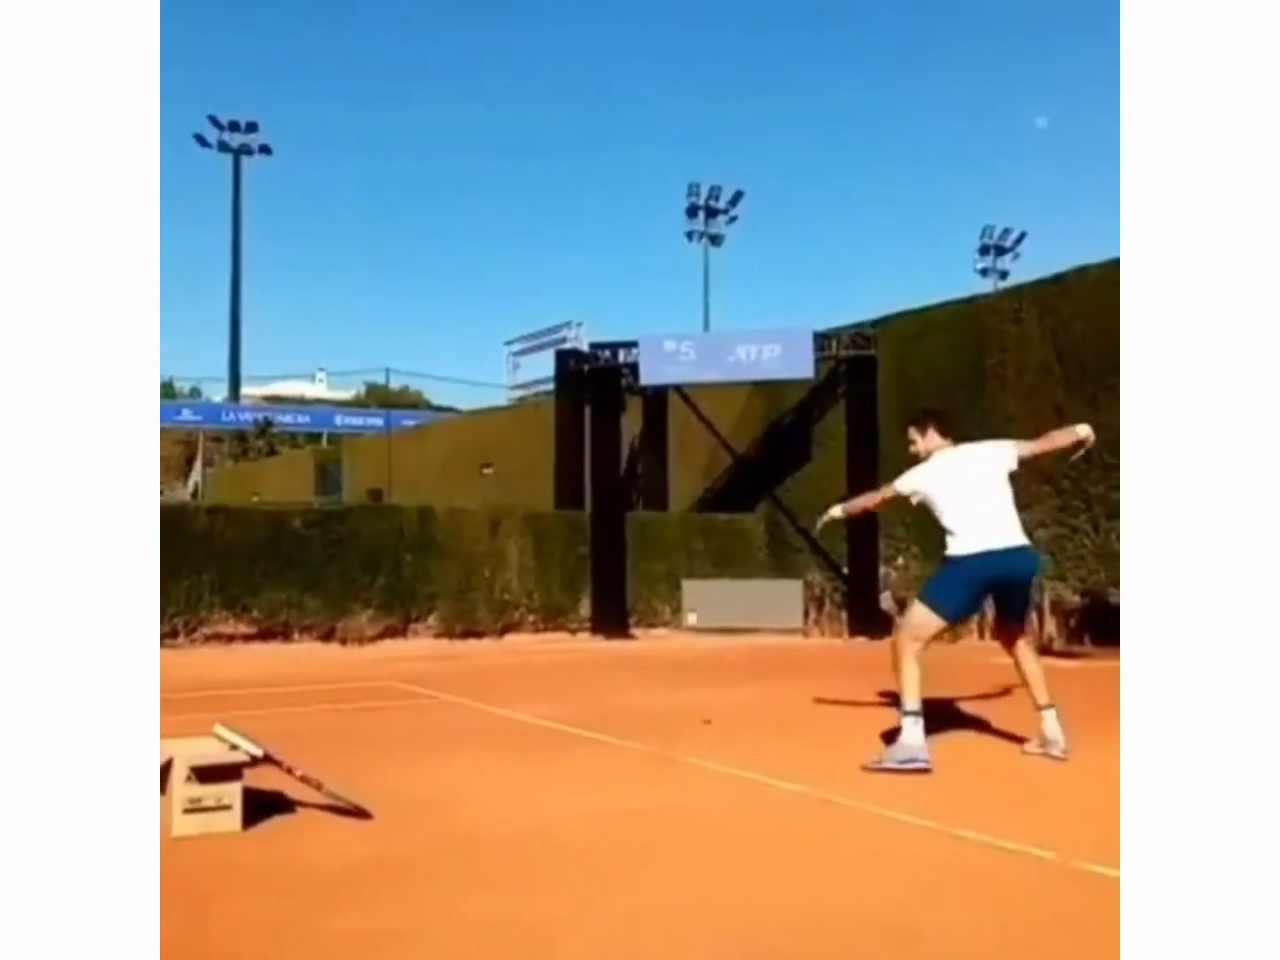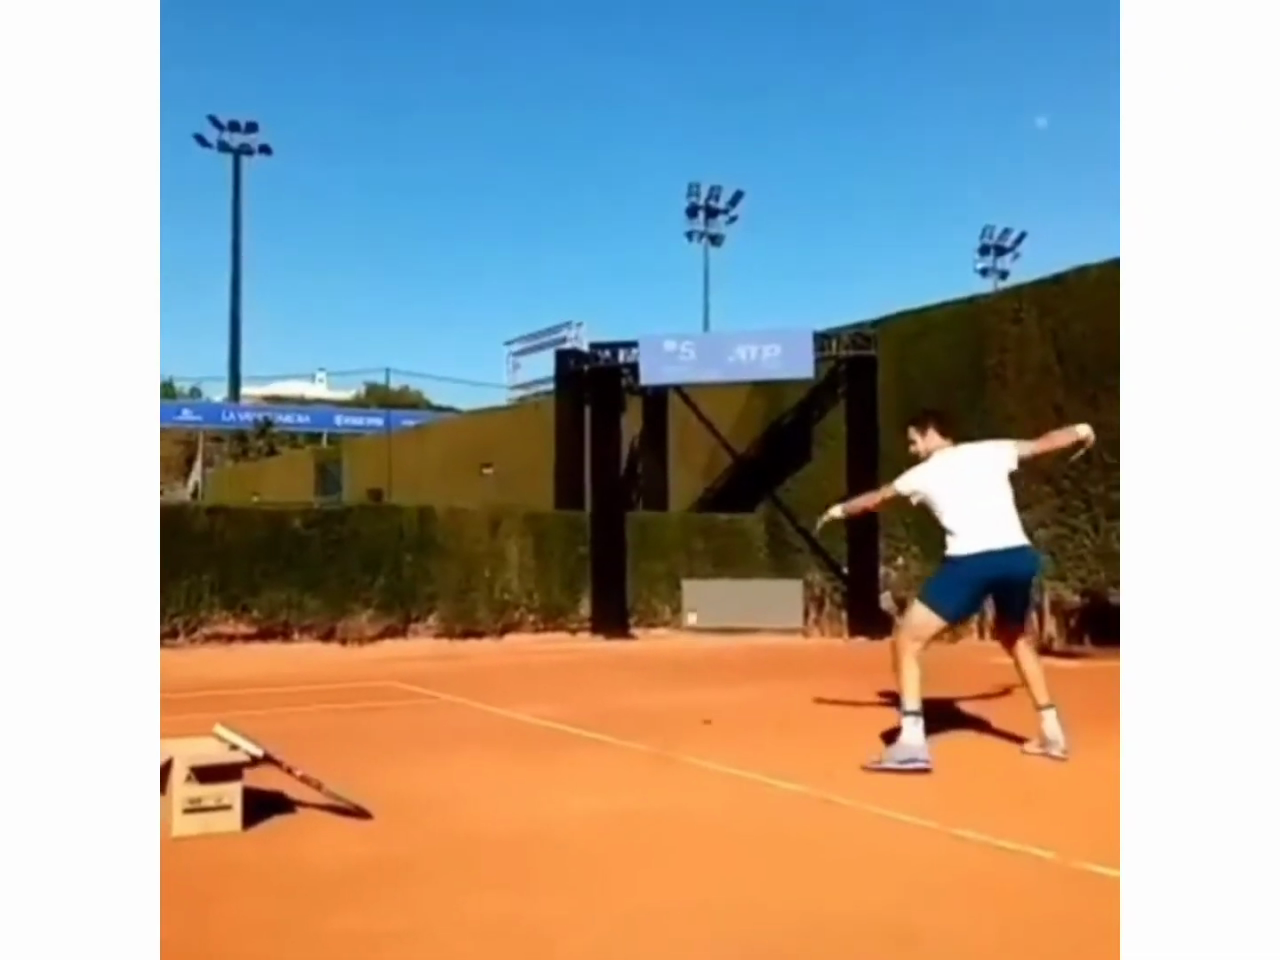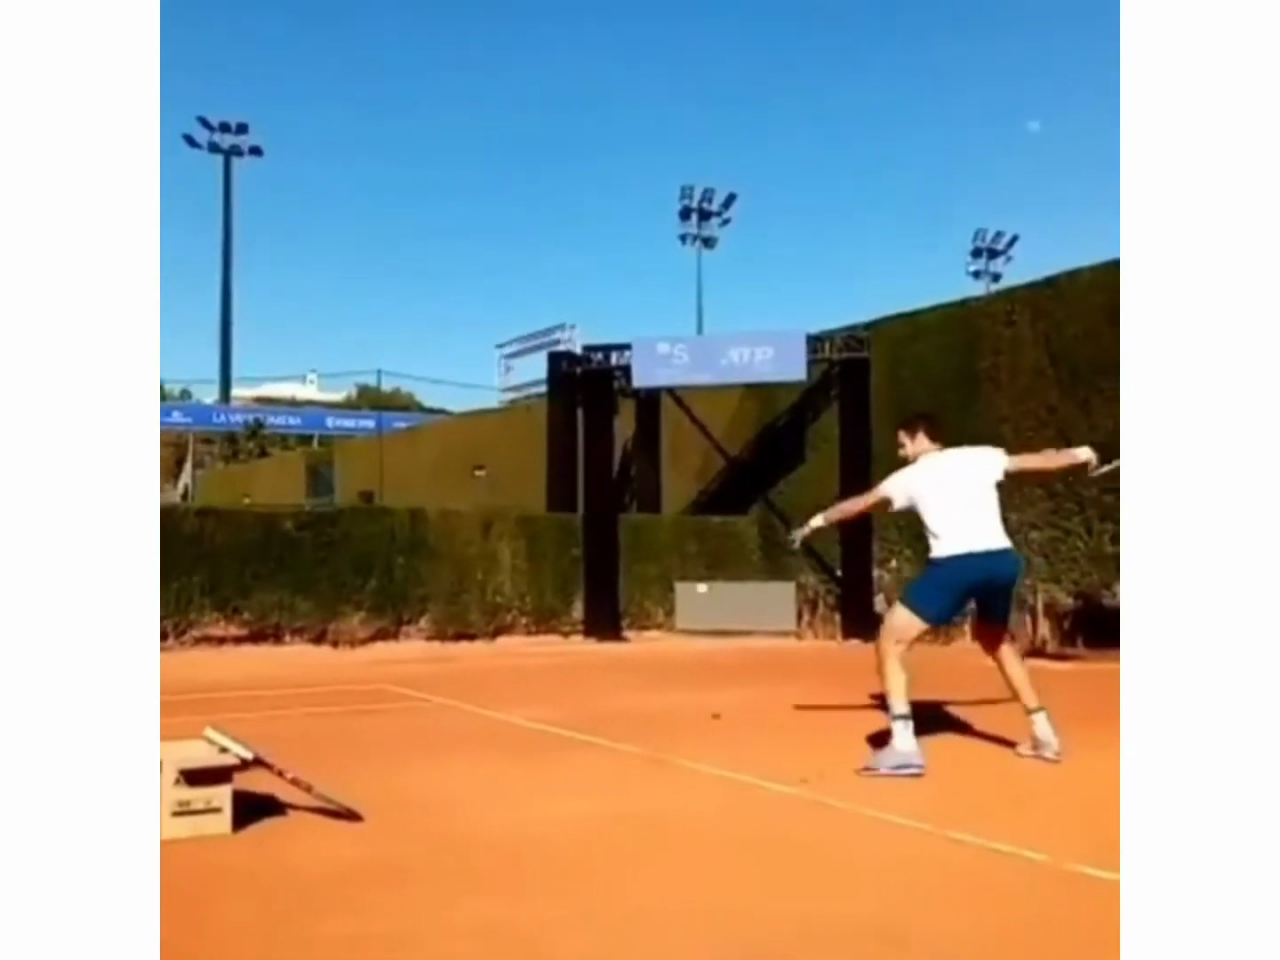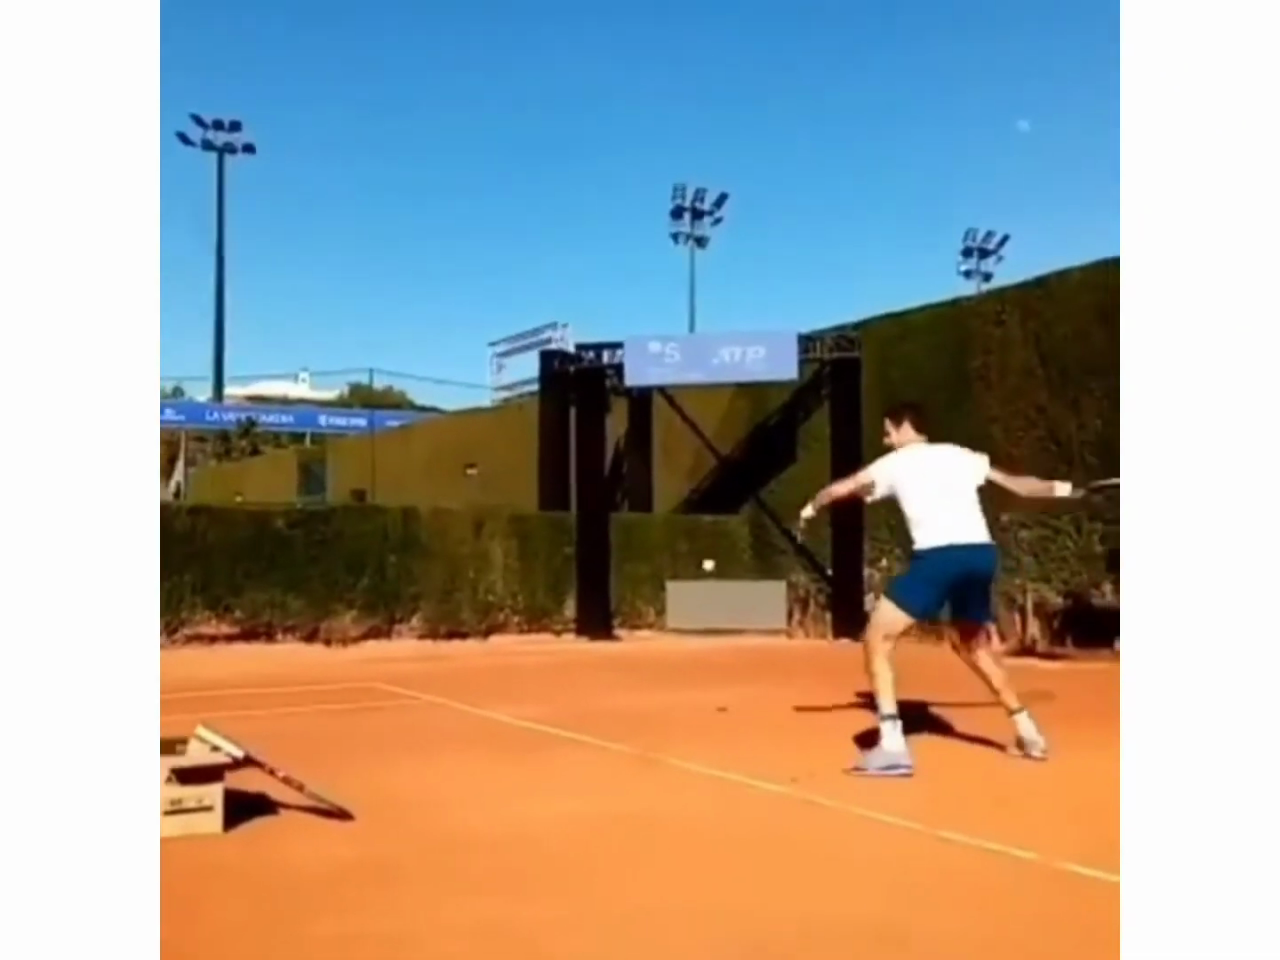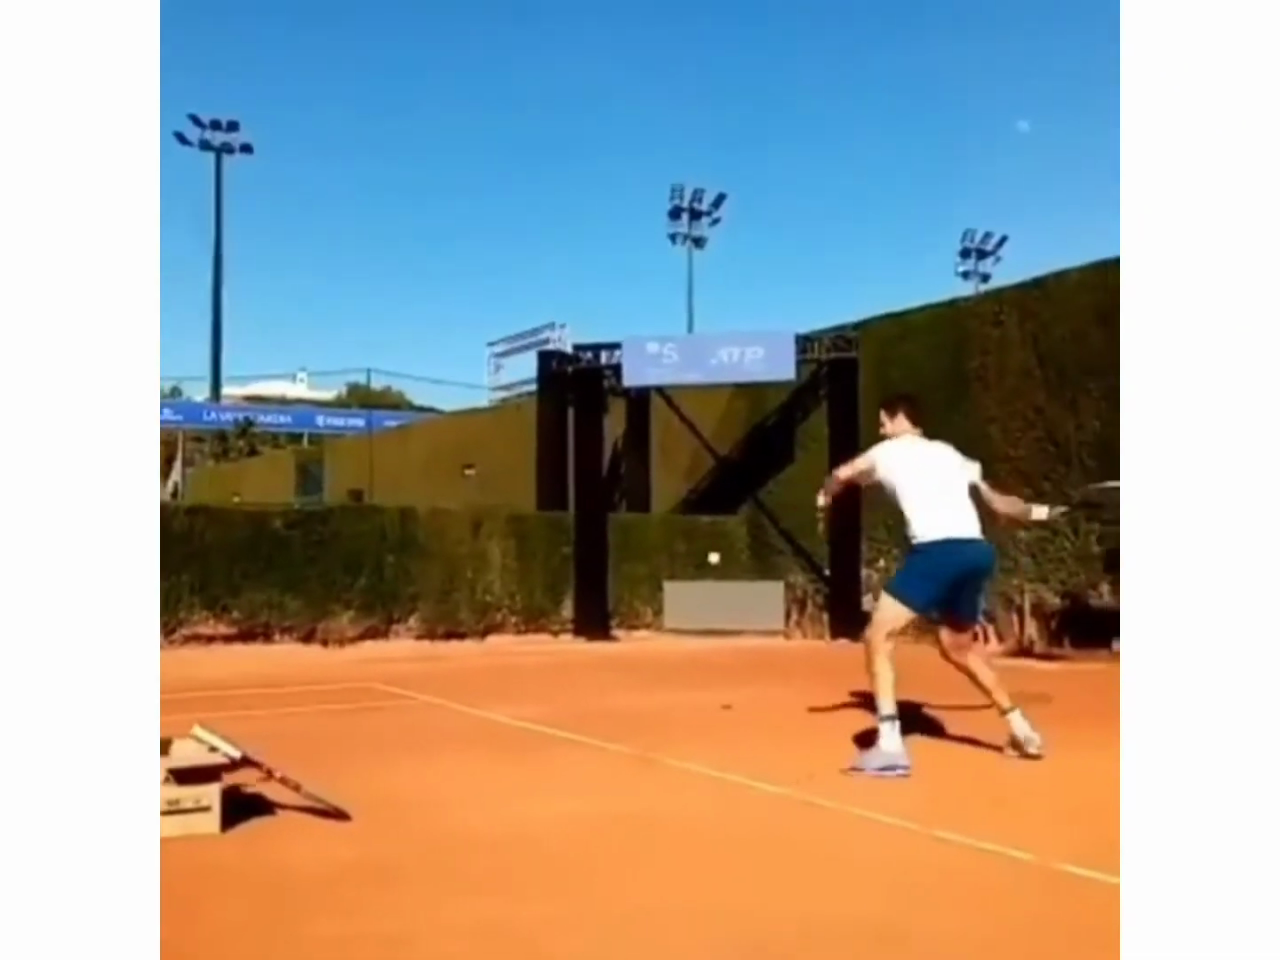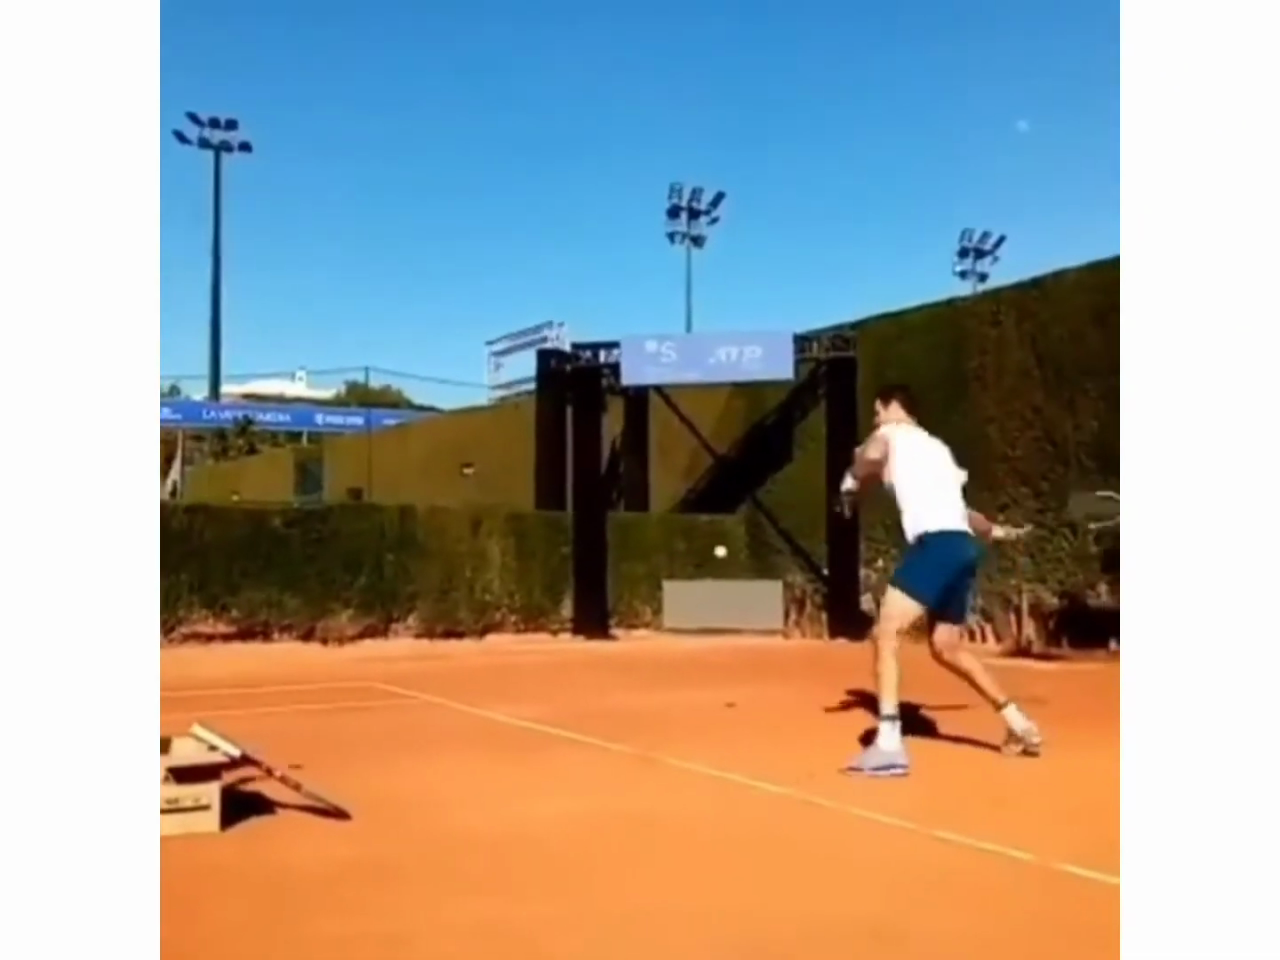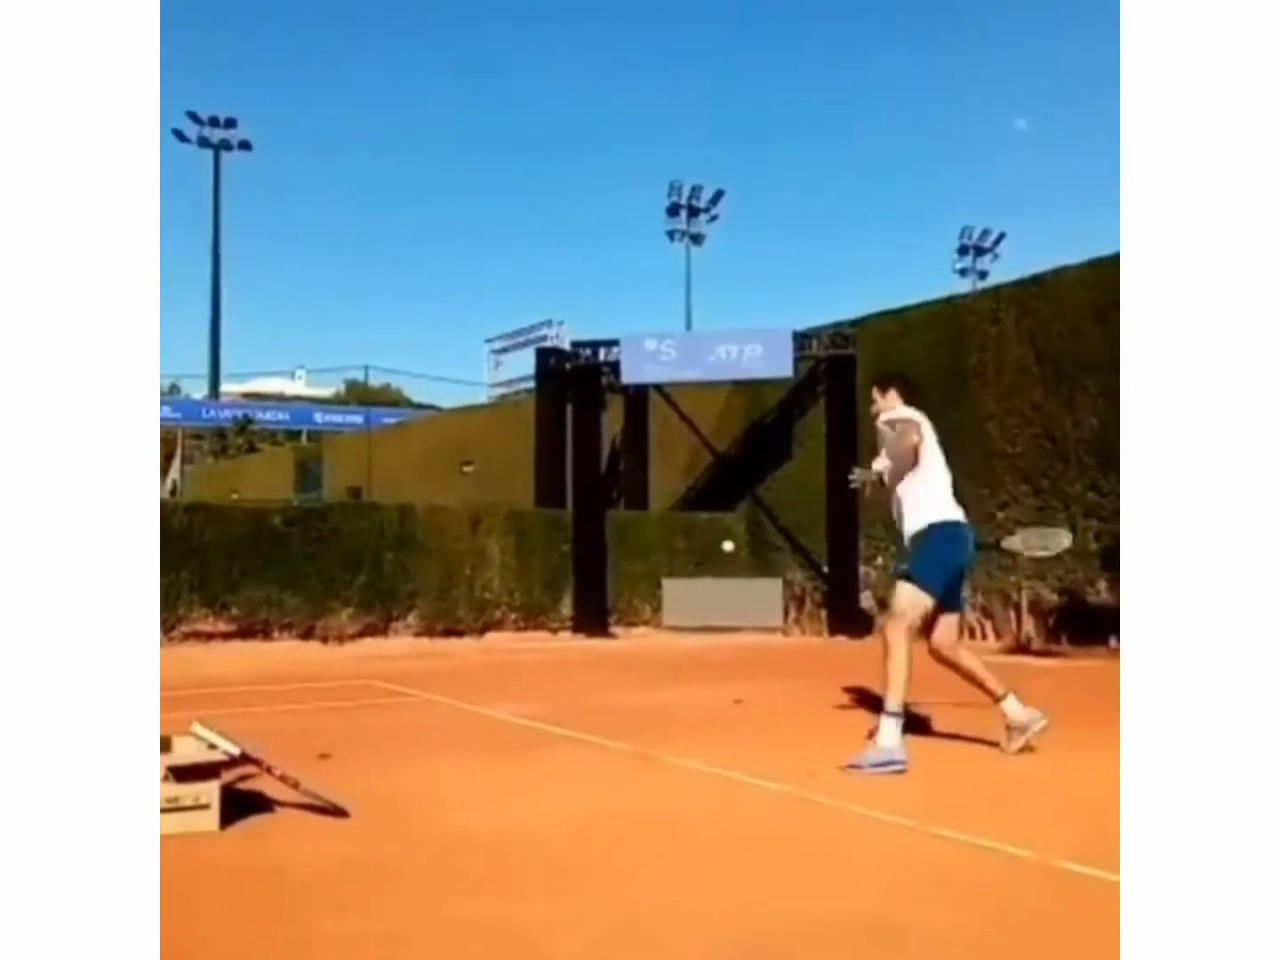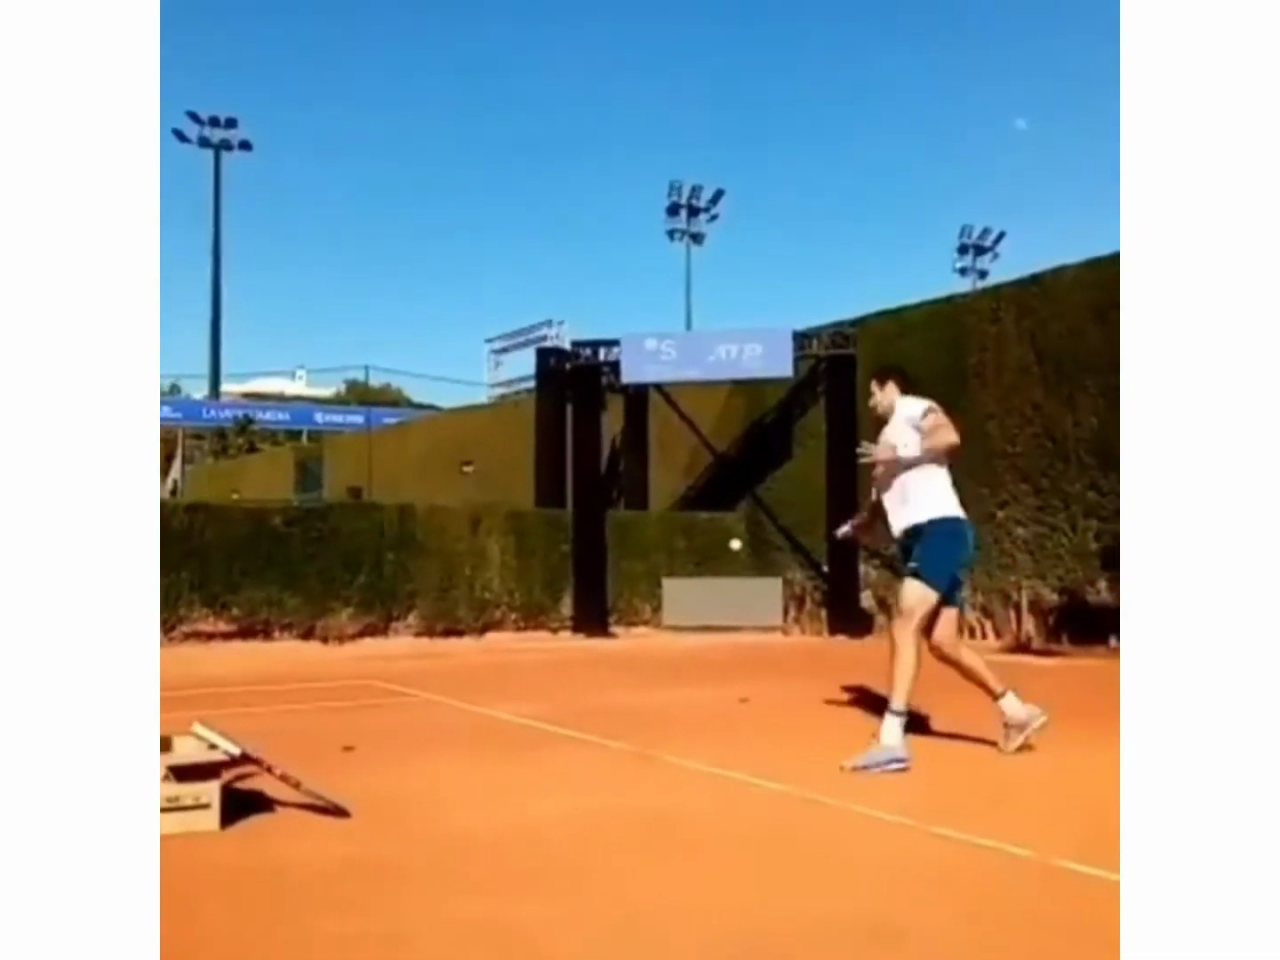
dt=0.1s
person 1, frame 1
left shoulder: (924, 473)
right shoulder: (991, 451)
left elbow: (874, 499)
right elbow: (1044, 443)
left wrist: (838, 510)
right wrist: (1080, 432)
left hip: (971, 561)
right hip: (1019, 556)
left knee: (906, 642)
right knee: (1014, 638)
left ankle: (911, 742)
right ankle: (1051, 732)
person 1, frame 2
left shoulder: (925, 473)
right shoulder: (991, 450)
left elbow: (874, 498)
right elbow: (1047, 442)
left wrist: (836, 510)
right wrist: (1080, 431)
left hip: (972, 561)
right hip: (1020, 557)
left knee: (906, 641)
right knee: (1015, 639)
left ankle: (911, 741)
right ankle: (1051, 732)
person 1, frame 3
left shoulder: (911, 476)
right shoulder: (979, 457)
left elbow: (859, 504)
right elbow: (1034, 461)
left wrist: (817, 521)
right wrist: (1078, 454)
left hip: (955, 564)
right hip: (1002, 560)
left knee: (889, 644)
right knee: (997, 643)
left ankle: (903, 747)
right ankle: (1043, 734)
person 1, frame 4
left shoulder: (895, 462)
right shoulder: (960, 454)
left elbow: (838, 490)
right elbow: (1015, 483)
left wrist: (810, 508)
right wrist: (1060, 488)
left hip: (937, 556)
right hip: (983, 554)
left knee: (876, 641)
right knee: (975, 648)
left ankle: (891, 747)
right ankle: (1027, 734)
person 1, frame 5
left shoulder: (892, 450)
right shoulder: (950, 454)
left elbow: (844, 474)
right elbow: (996, 501)
left wrist: (824, 495)
right wrist: (1036, 512)
left hip: (936, 550)
right hip: (976, 551)
left knee: (878, 638)
right knee: (956, 650)
left ankle: (889, 747)
right ankle: (1022, 732)
person 1, frame 6
left shoulder: (891, 433)
right shoulder: (936, 447)
left elbow: (870, 455)
right elbow: (966, 512)
left wrist: (852, 484)
right wrist: (995, 531)
left hip: (935, 544)
right hip: (959, 546)
left knee: (886, 634)
right knee: (948, 649)
left ankle: (888, 746)
right ankle: (1018, 725)
person 1, frame 7
left shoulder: (902, 418)
right shoulder: (908, 428)
left elbow: (910, 441)
left wrist: (881, 469)
left hip: (939, 536)
right hip: (944, 537)
left knee: (896, 628)
right knee: (944, 646)
left ankle: (888, 742)
right ankle: (1018, 714)
person 1, frame 8
left shoulder: (913, 407)
right shoulder: (890, 438)
left elbow: (948, 437)
right elbow: (877, 505)
left wrist: (897, 455)
right wrist: (855, 526)
left hip: (940, 532)
right hip: (919, 541)
left knee: (903, 625)
right knee: (943, 643)
left ankle: (890, 743)
right ankle: (1017, 711)
